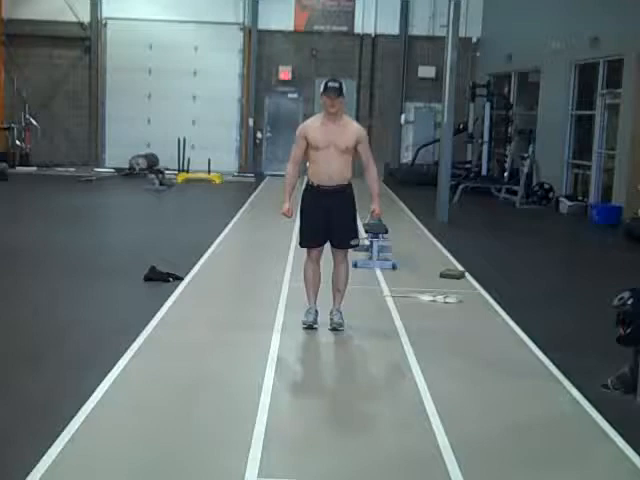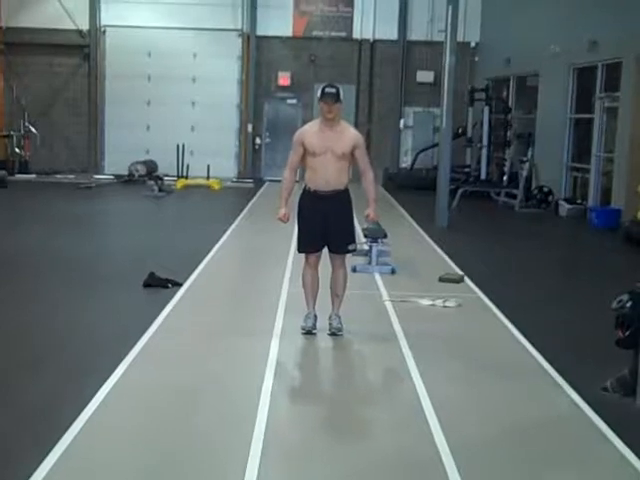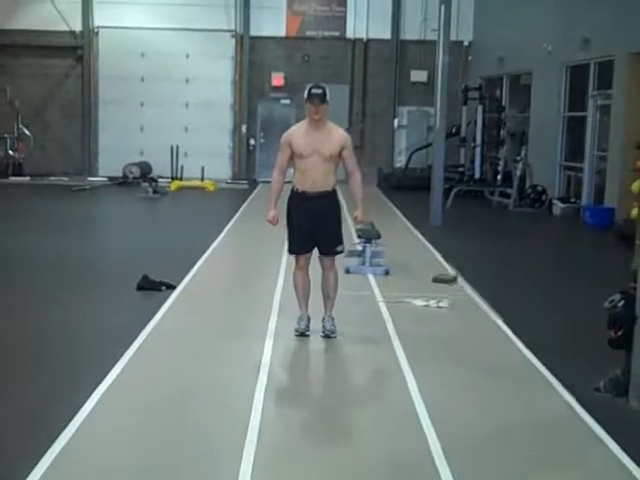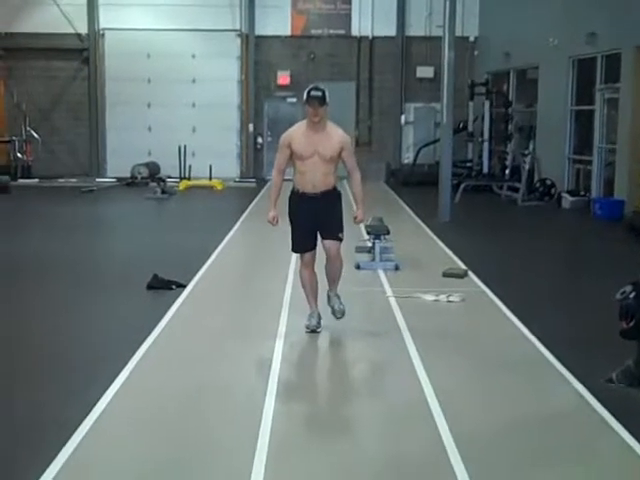
dt=0.5s
person 1, frame 1
left shoulder: (356, 131)
right shoulder: (307, 128)
left elbow: (369, 166)
right elbow: (294, 164)
left wrist: (375, 200)
right wrist: (287, 199)
left hip: (342, 196)
right hip: (314, 195)
left knee: (341, 255)
right knee: (313, 254)
left ankle: (336, 309)
right ankle: (312, 307)
person 1, frame 2
left shoulder: (353, 136)
right shoulder: (304, 134)
left elbow: (366, 172)
right elbow: (291, 170)
left wrist: (371, 205)
right wrist: (283, 204)
left hip: (339, 200)
right hip: (311, 200)
left knee: (338, 260)
right knee: (311, 260)
left ankle: (335, 314)
right ankle: (310, 312)
person 1, frame 3
left shoulder: (340, 137)
right shoulder: (291, 135)
left elbow: (354, 173)
right elbow: (279, 171)
left wrist: (359, 206)
right wrist: (272, 206)
left hip: (328, 202)
right hip: (299, 201)
left knee: (328, 263)
right knee: (301, 262)
left ankle: (328, 316)
right ankle: (303, 315)
person 1, frame 4
left shoulder: (340, 137)
right shoulder: (290, 136)
left elbow: (353, 172)
right elbow: (278, 172)
left wrist: (359, 206)
right wrist: (272, 207)
left hip: (329, 199)
right hip: (300, 201)
left knee: (333, 251)
right knee: (306, 259)
left ankle: (333, 293)
right ankle: (313, 311)
